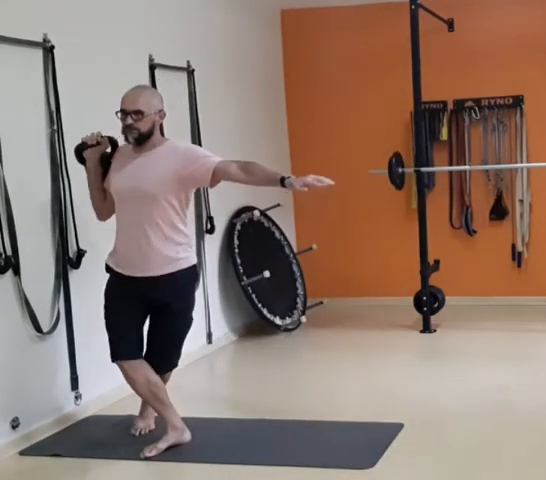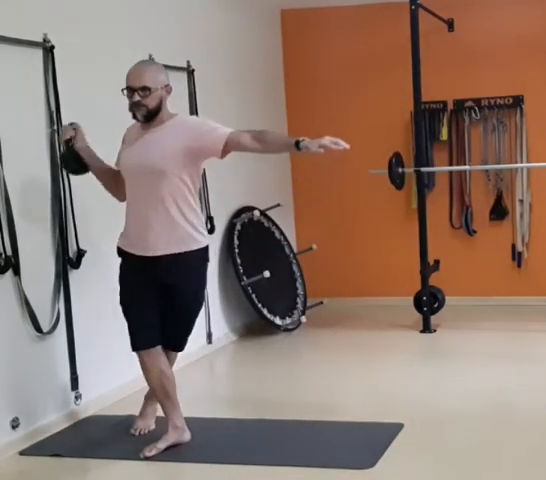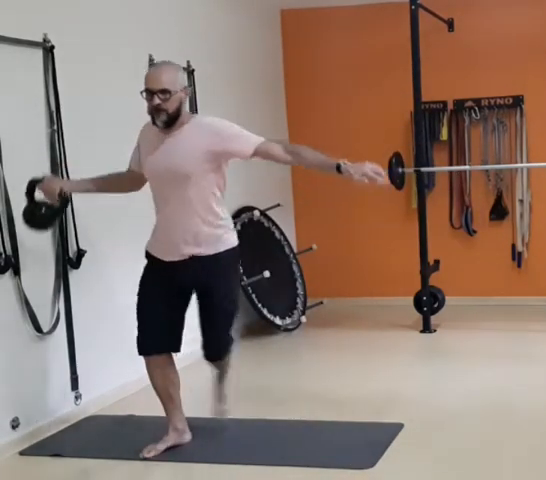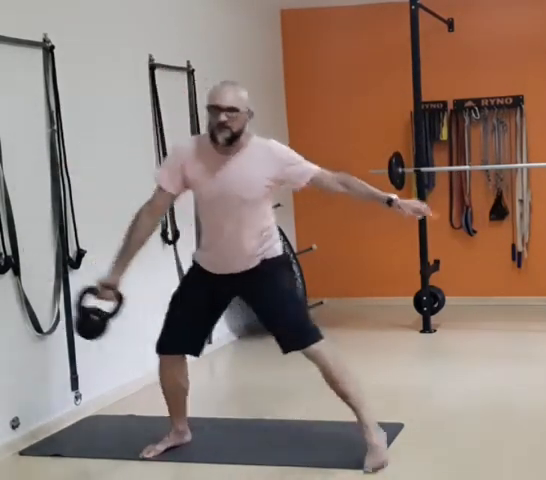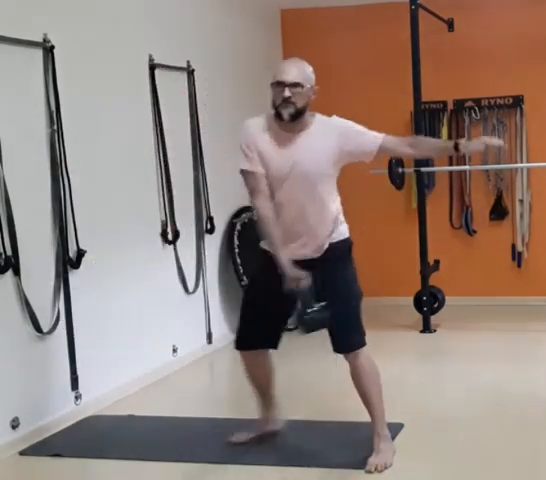
dt=0.3s
person 1, frame 1
left shoulder: (182, 156)
right shoulder: (120, 157)
left elbow: (237, 170)
right elbow: (103, 210)
left wrist: (287, 180)
right wrist: (92, 161)
left hip: (173, 274)
right hip: (124, 275)
left knee: (162, 360)
right knee: (126, 358)
left ankle: (150, 406)
right ankle: (175, 426)
person 1, frame 2
left shoulder: (191, 130)
right shoulder: (132, 135)
left elbow: (250, 139)
left wrist: (301, 143)
right wrist: (82, 150)
left hip: (184, 255)
right hip: (136, 257)
left knee: (171, 344)
right knee: (147, 345)
left ankle: (151, 403)
right ankle: (177, 426)
person 1, frame 3
left shoulder: (214, 131)
right shoulder: (148, 135)
left elbow: (282, 151)
right elbow: (132, 179)
left wrist: (343, 167)
right wrist: (70, 185)
left hip: (213, 256)
right hip: (164, 259)
left knee: (216, 348)
right knee: (154, 350)
left ankle: (221, 384)
right ankle: (177, 427)
person 1, frame 4
left shoulder: (270, 154)
right shoulder: (185, 154)
left elbow: (334, 181)
right elbow: (151, 212)
left wrist: (393, 201)
right wrist: (116, 269)
left hip: (263, 265)
right hip: (208, 268)
left knee: (312, 346)
right knee: (169, 351)
left ankle: (371, 429)
right ankle: (179, 430)
person 1, frame 5
left shoulder: (337, 130)
right shoulder: (253, 132)
left elbow: (401, 145)
right elbow: (261, 200)
left wrist: (459, 145)
right wrist: (283, 260)
left hip: (330, 250)
right hip: (276, 253)
left knee: (352, 348)
right knee: (250, 342)
left ankle: (381, 435)
right ankle: (268, 417)
